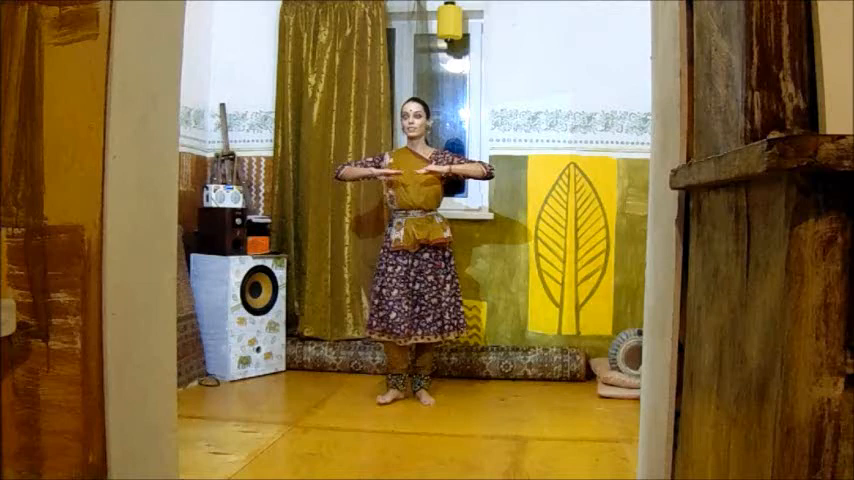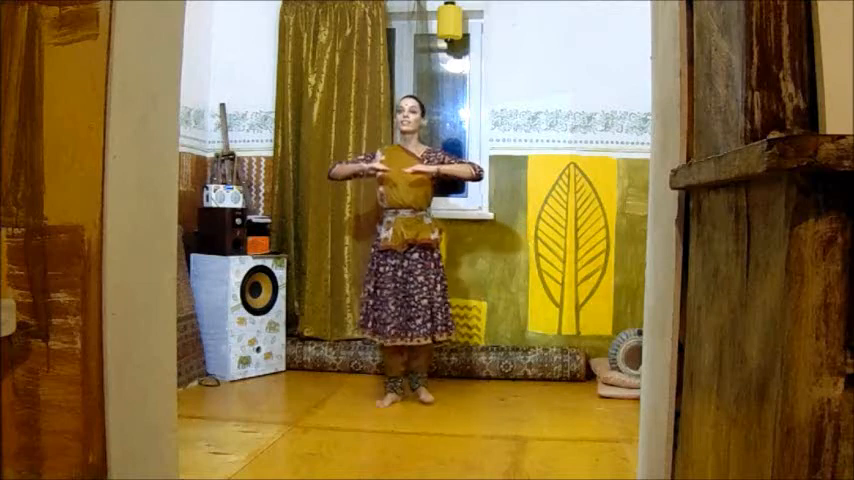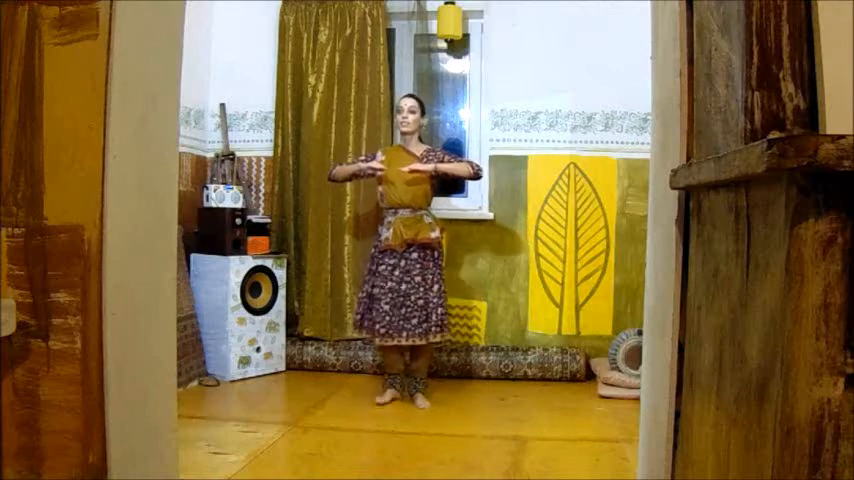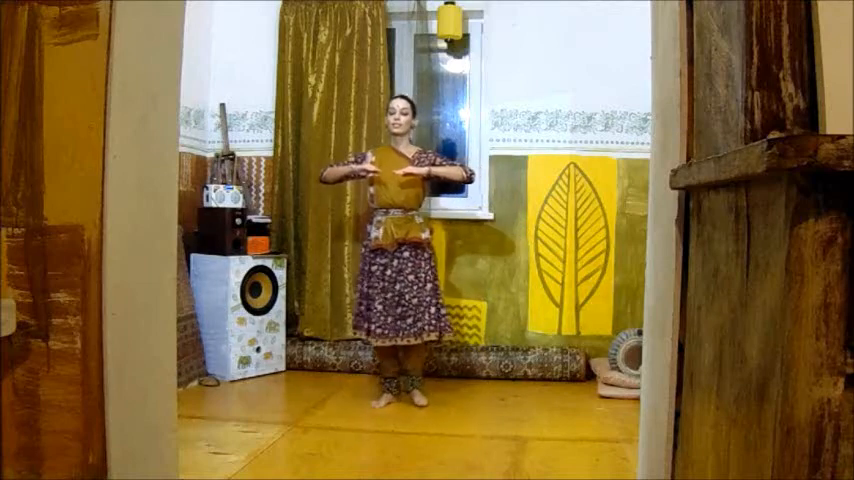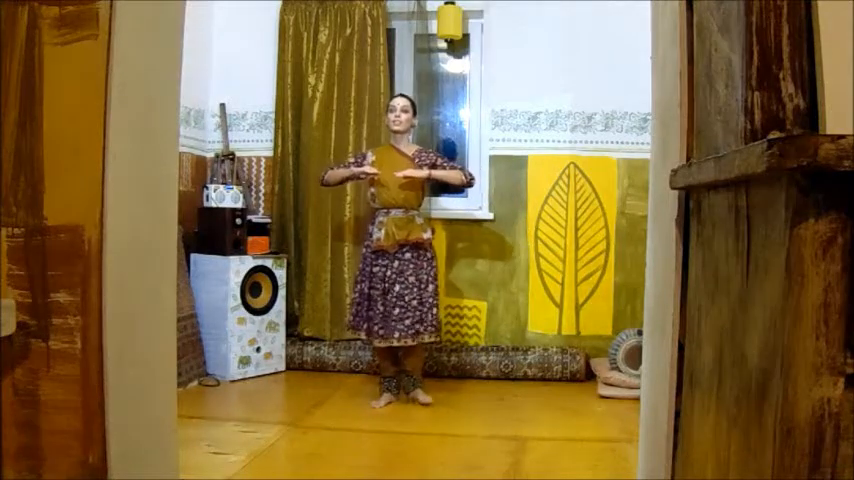
dt=0.4s
person 1, frame 1
left shoulder: (442, 158)
right shoulder: (388, 158)
left elbow: (487, 170)
right elbow: (340, 172)
left wrist: (446, 169)
right wrist: (374, 172)
left hip: (432, 240)
right hip: (398, 240)
left knee: (429, 311)
right knee: (393, 312)
left ankle: (421, 384)
right ankle: (395, 384)
person 1, frame 2
left shoulder: (434, 156)
right shoulder: (381, 155)
left elbow: (476, 172)
right elbow: (333, 172)
left wrist: (434, 170)
right wrist: (364, 167)
left hip: (421, 238)
right hip: (389, 237)
left knee: (422, 312)
right knee: (387, 312)
left ankle: (419, 382)
right ankle: (393, 386)
person 1, frame 3
left shoulder: (433, 155)
right shoulder: (382, 156)
left elbow: (475, 170)
right elbow: (334, 174)
left wrist: (431, 167)
right wrist: (363, 166)
left hip: (422, 239)
right hip: (389, 238)
left knee: (421, 312)
right knee: (384, 312)
left ankle: (417, 387)
right ankle: (392, 382)
person 1, frame 4
left shoulder: (425, 158)
right shoulder: (371, 156)
left elbow: (467, 175)
right elbow: (325, 176)
left wrist: (426, 170)
right wrist: (355, 168)
left hip: (413, 240)
right hip: (379, 240)
left knee: (416, 312)
right knee: (380, 313)
left ankle: (414, 383)
right ankle: (389, 387)
person 1, frame 5
left shoulder: (425, 156)
right shoulder: (372, 156)
left elbow: (467, 179)
right elbow: (326, 179)
left wrist: (425, 173)
right wrist: (356, 171)
left hip: (414, 239)
right hip: (380, 238)
left knee: (416, 312)
right knee: (380, 313)
left ankle: (414, 383)
right ankle: (388, 386)
